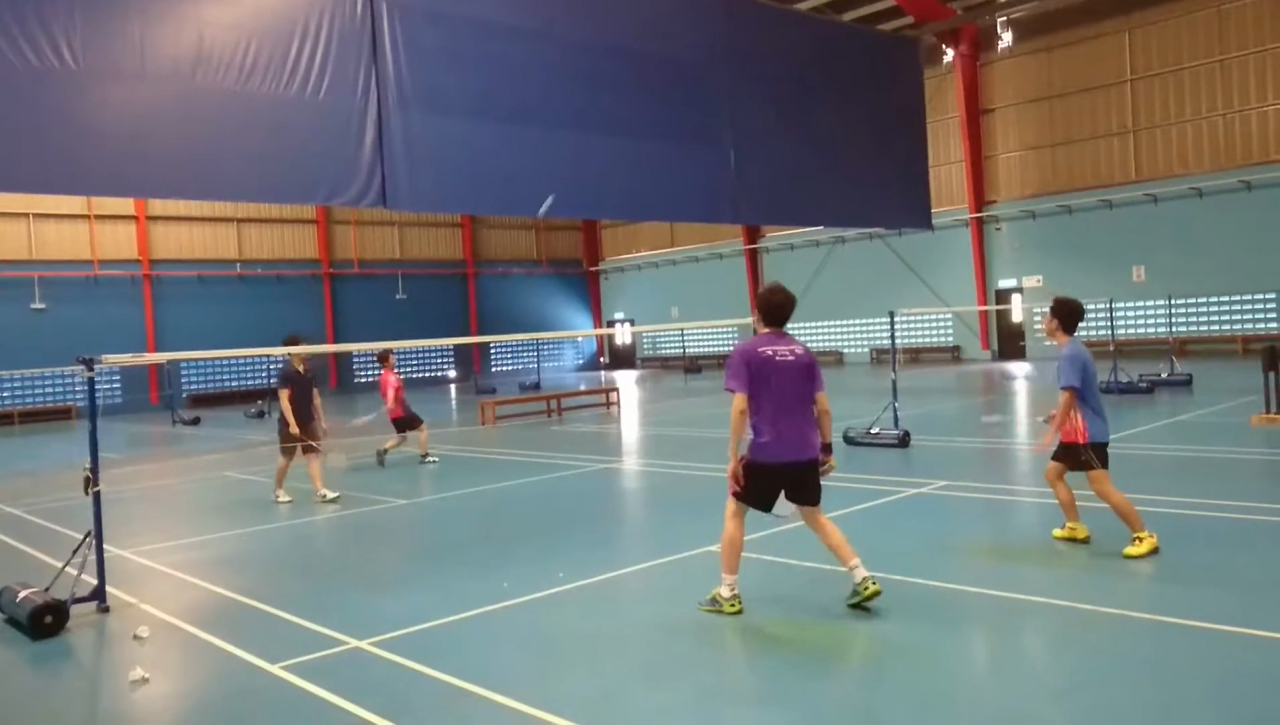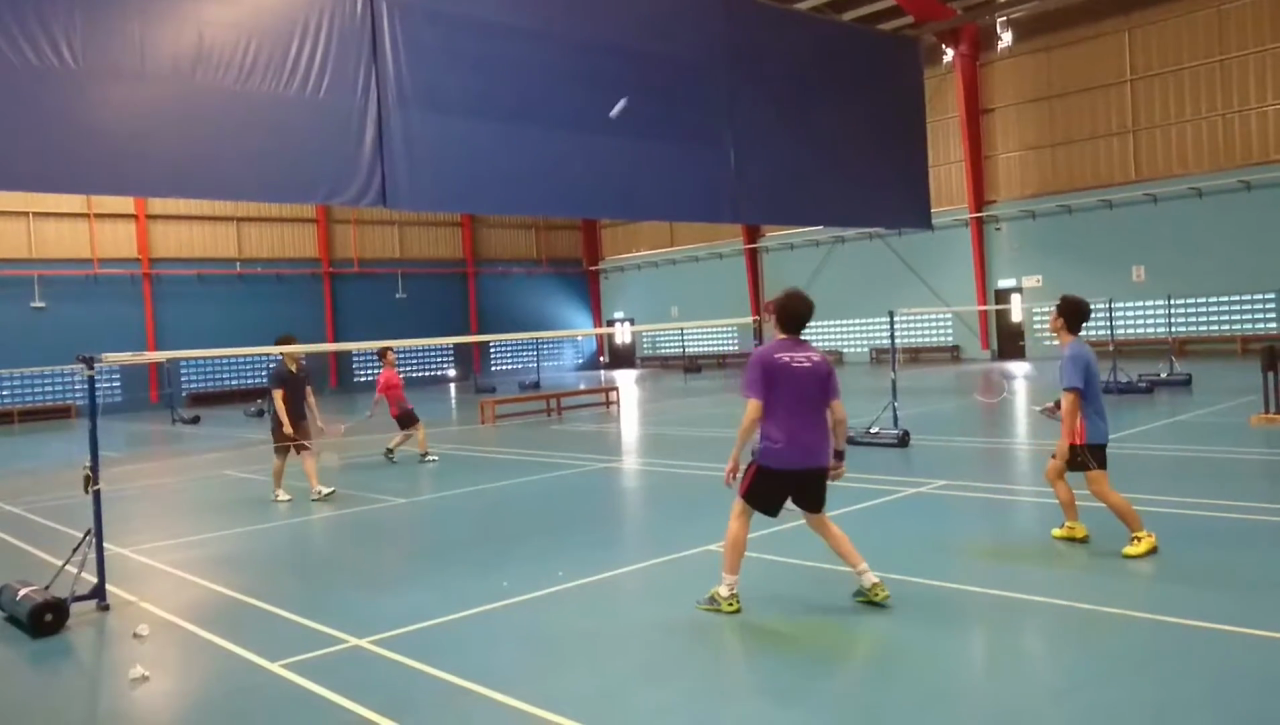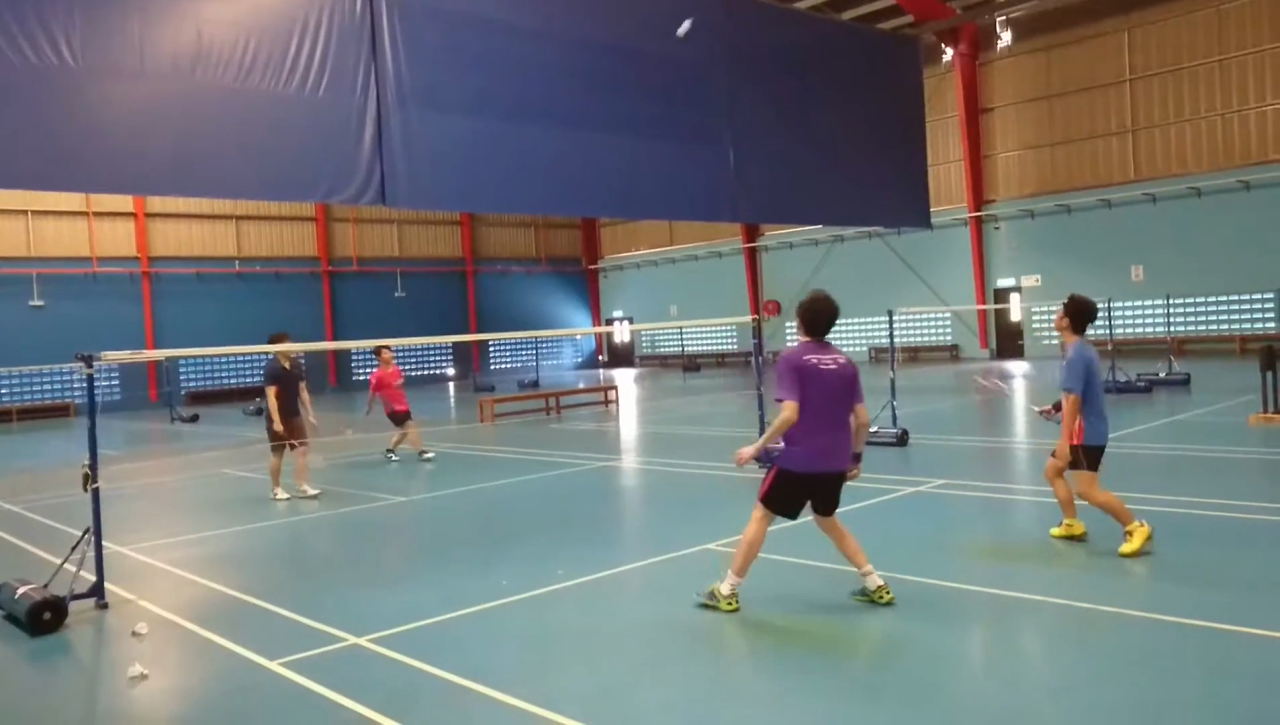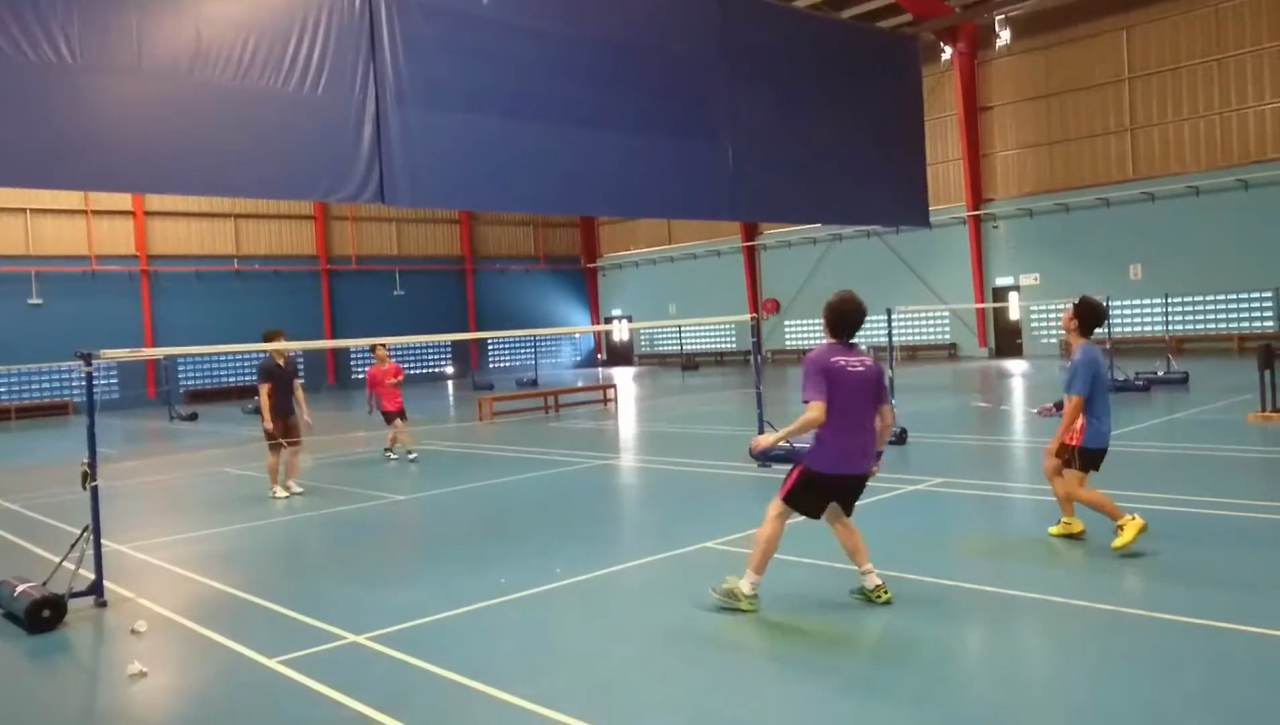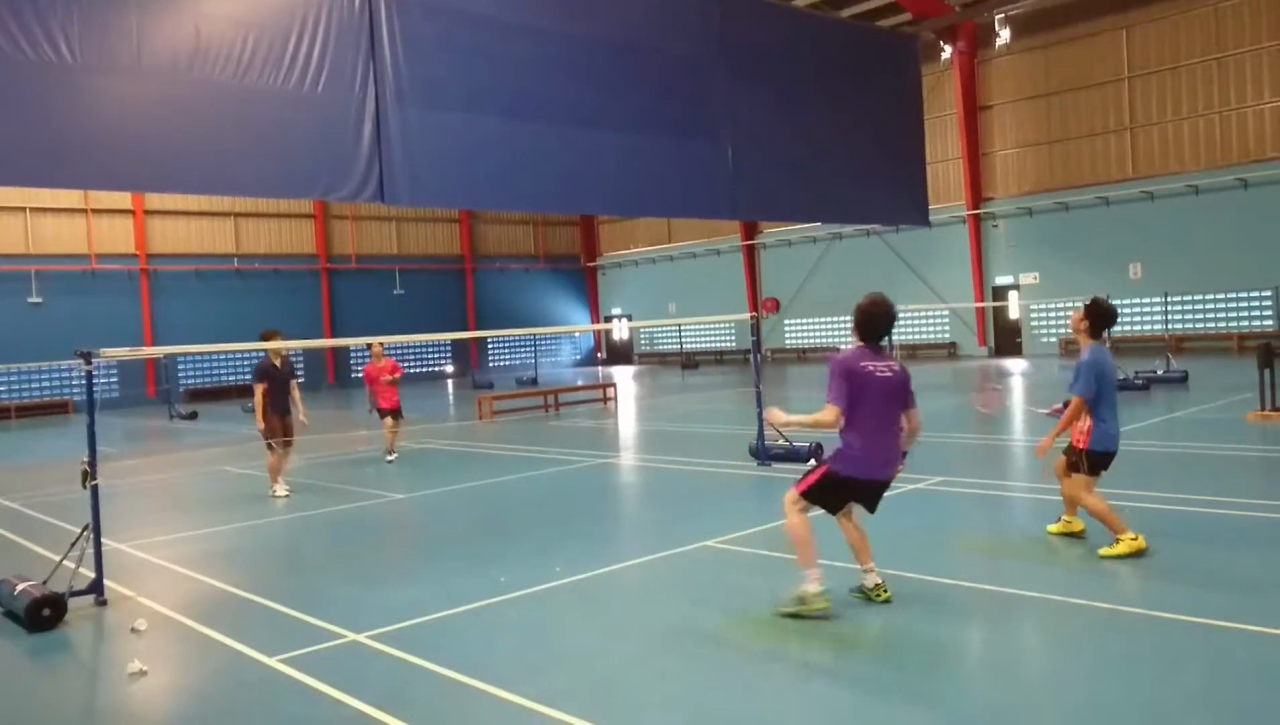
dt=0.1s
person 1, frame 1
left shoulder: (745, 352)
right shoulder: (803, 353)
left elbow: (740, 408)
right elbow: (823, 407)
left wrist: (733, 455)
right wrist: (826, 448)
left hip: (766, 453)
right hip: (806, 453)
left knee: (734, 513)
right knee: (814, 516)
left ankle: (727, 593)
right ankle: (863, 577)
person 1, frame 2
left shoulder: (762, 357)
right shoulder: (820, 359)
left elbow: (754, 414)
right elbow: (839, 416)
left wrist: (734, 457)
right wrist: (838, 455)
left hip: (776, 458)
right hip: (816, 459)
left knee: (740, 514)
right knee: (819, 521)
left ankle: (727, 593)
right ankle: (870, 582)
person 1, frame 3
left shoulder: (791, 359)
right shoulder: (845, 363)
left elbow: (790, 415)
right elbow: (862, 419)
left wrist: (756, 447)
right wrist: (854, 456)
left hip: (802, 460)
right hip: (837, 463)
left knee: (761, 518)
right knee: (827, 520)
left ankle: (728, 590)
right ankle: (875, 584)
person 1, frame 4
left shoulder: (819, 359)
right shoulder: (872, 363)
left elbow: (817, 415)
right elbow: (887, 419)
left wrist: (775, 438)
right wrist: (875, 454)
left hip: (826, 462)
right hip: (858, 464)
left knee: (776, 514)
right knee: (838, 517)
left ankle: (746, 590)
right ankle: (874, 584)
person 1, frame 5
left shoulder: (845, 362)
right shoulder: (897, 368)
left elbow: (832, 419)
right elbow: (913, 424)
left wrist: (787, 420)
right wrist: (900, 455)
left hip: (852, 463)
right hip: (884, 467)
left knee: (794, 506)
right knee: (844, 514)
left ankle: (812, 591)
right ankle: (873, 582)
person 2, frame 1
left shoulder: (1069, 354)
right shoulder: (1075, 350)
left elbow: (1068, 396)
left wrist: (1052, 432)
right wrist: (1058, 414)
left hip: (1087, 433)
right hip: (1077, 432)
left knee: (1103, 487)
right knee: (1052, 473)
left ankle: (1144, 536)
right ankle: (1074, 527)
person 2, frame 2
left shoulder: (1072, 354)
right shoulder: (1079, 349)
left elbow: (1073, 398)
left wrist: (1065, 438)
right wrist: (1057, 405)
left hip: (1087, 434)
right hip: (1079, 432)
left knee: (1100, 489)
right knee: (1053, 472)
left ankle: (1143, 536)
right ankle: (1073, 526)
person 2, frame 3
left shoulder: (1076, 355)
right shoulder: (1081, 350)
left elbow: (1074, 400)
left wrist: (1065, 440)
right wrist: (1055, 408)
left hip: (1086, 431)
right hip: (1084, 430)
left knee: (1087, 489)
right knee: (1052, 470)
left ankle: (1136, 528)
right ankle: (1072, 524)
person 2, frame 4
left shoulder: (1083, 358)
right shoulder: (1088, 351)
left elbow: (1077, 403)
left wrist: (1057, 438)
right wrist: (1057, 407)
left hip: (1088, 434)
right hip: (1085, 431)
left knee: (1075, 489)
right knee: (1052, 468)
left ankle: (1127, 521)
right ankle: (1070, 522)
person 2, frame 5
left shoulder: (1090, 359)
right shoulder: (1099, 352)
left elbow: (1079, 404)
left wrist: (1053, 435)
right wrist: (1066, 407)
left hip: (1096, 436)
right hip: (1098, 432)
left knee: (1080, 491)
right knee: (1062, 468)
left ankle: (1128, 538)
right ankle: (1070, 521)
